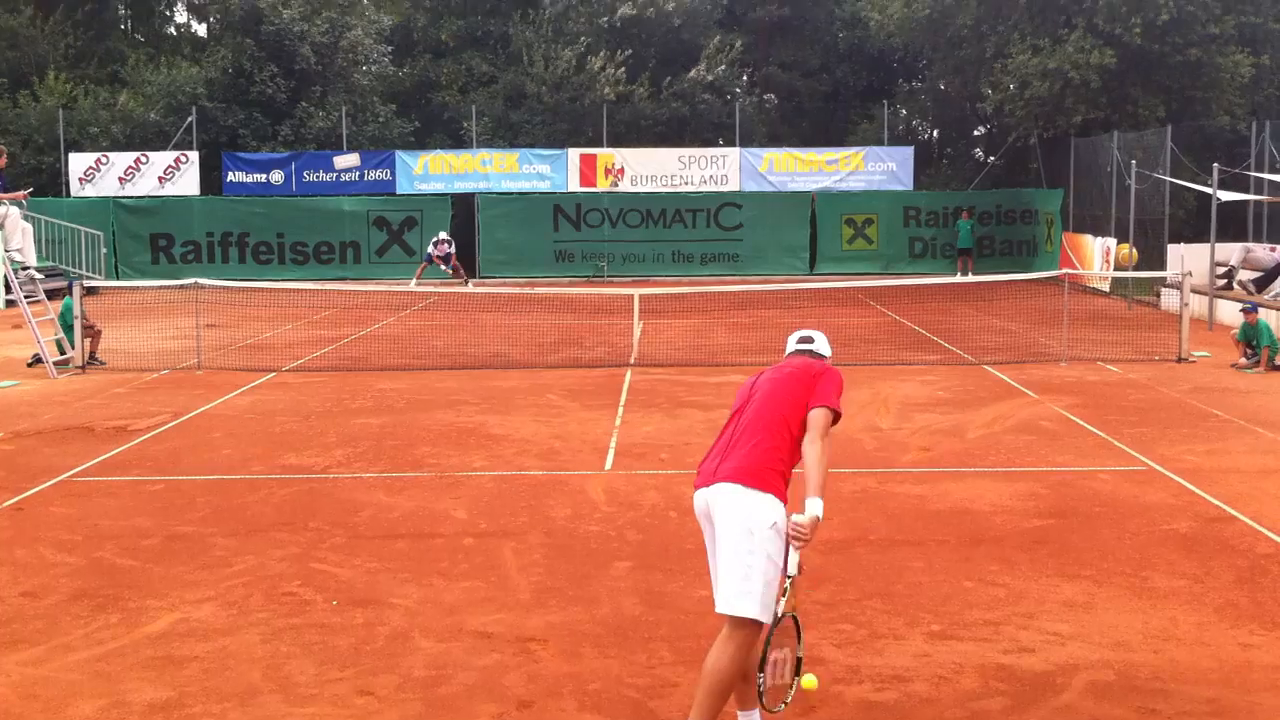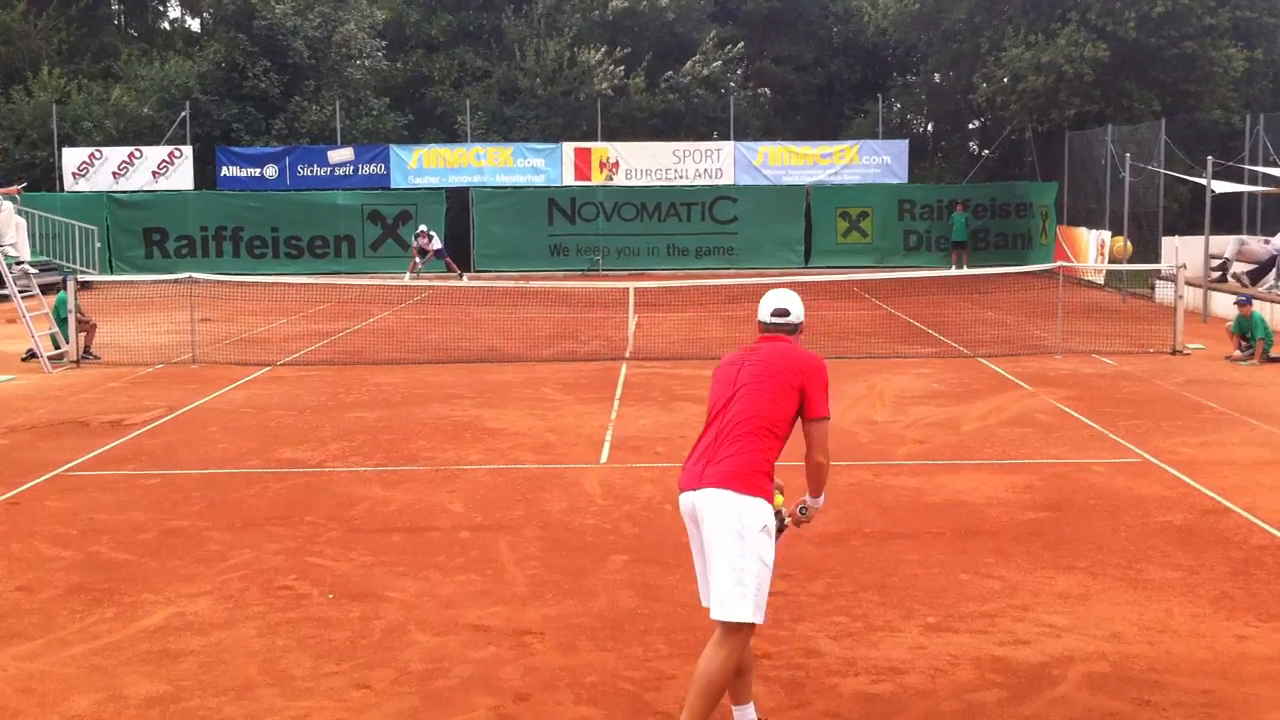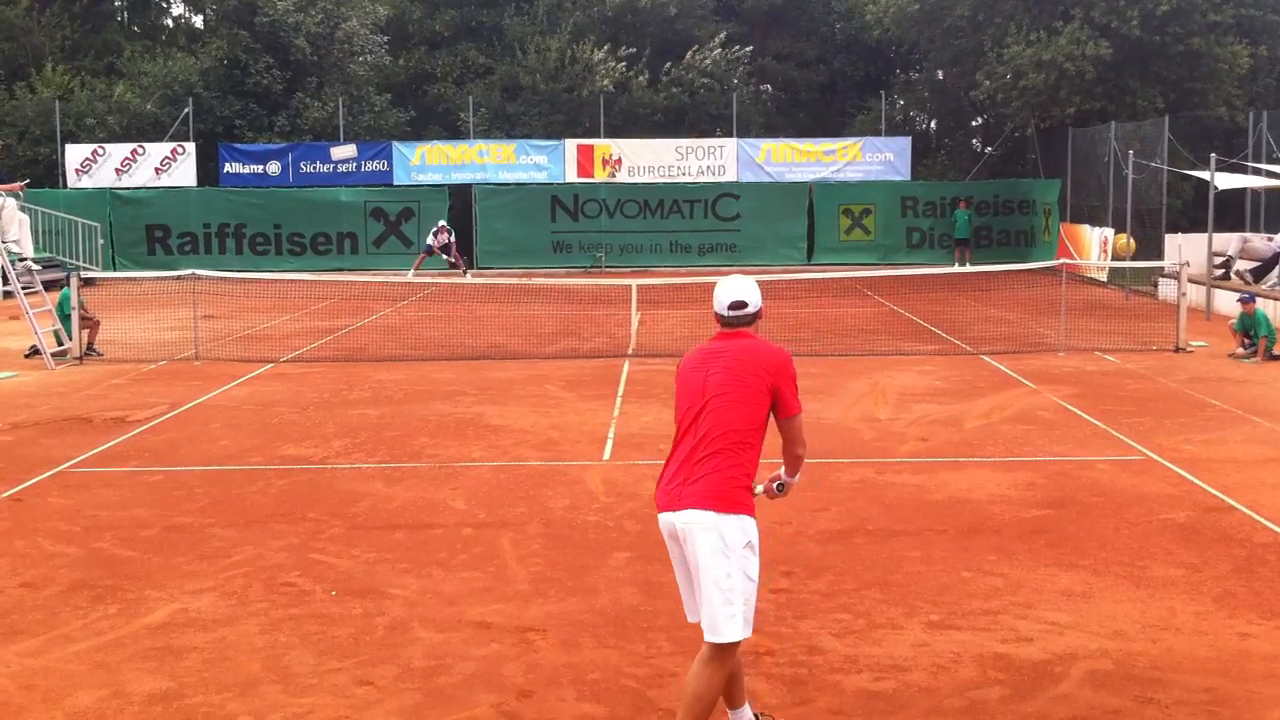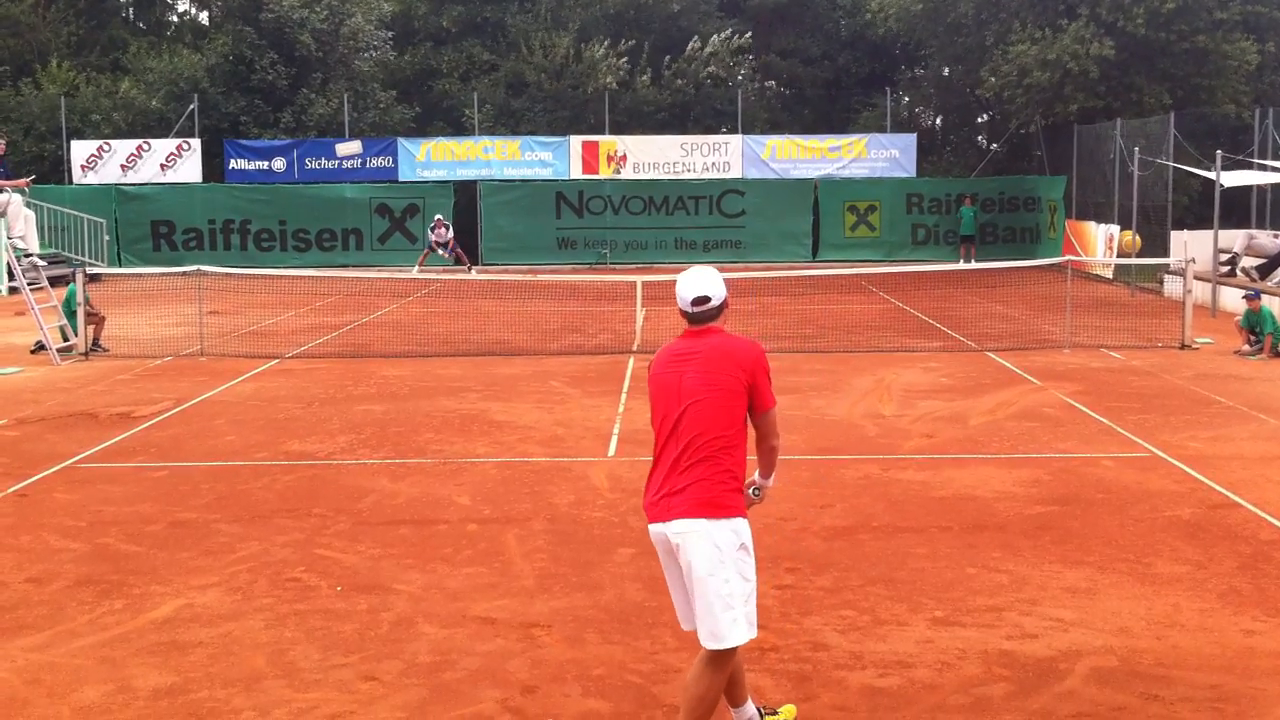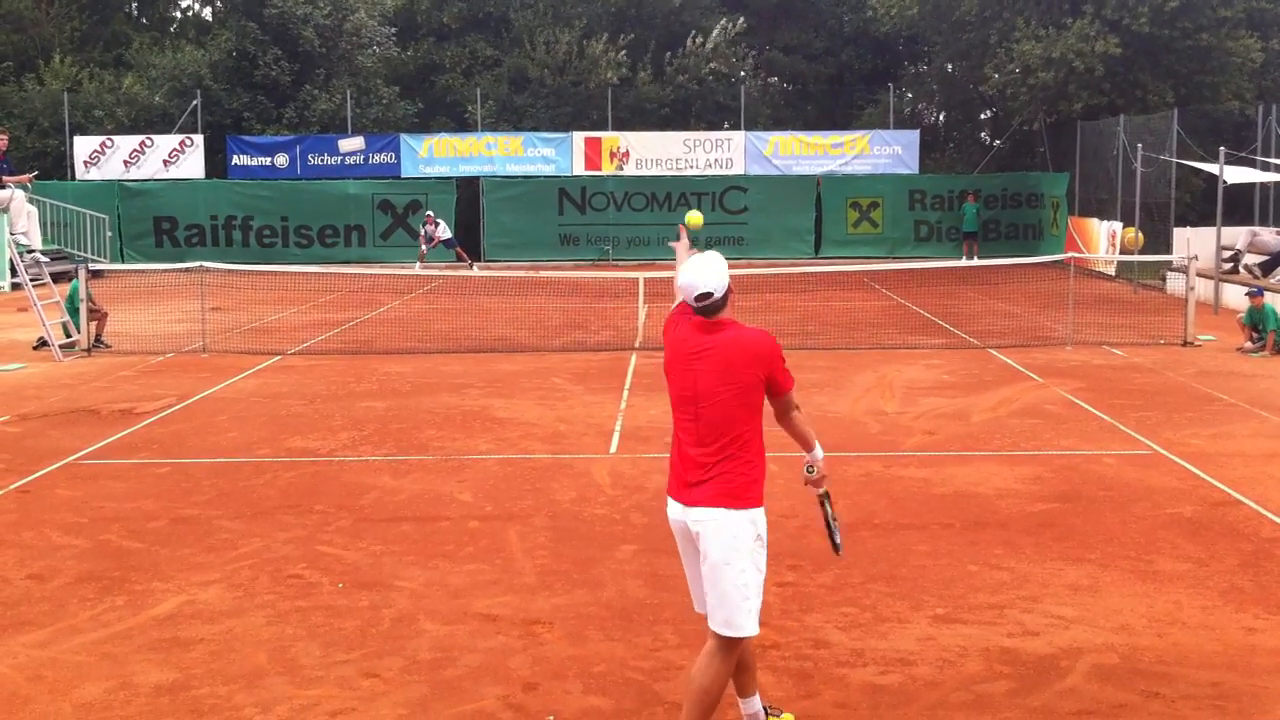
dt=0.4s
person 1, frame 1
left shoulder: (760, 379)
right shoulder: (825, 375)
right elbow: (814, 439)
left wrist: (782, 528)
right wrist: (813, 508)
left hip: (710, 488)
right hip: (748, 493)
left knee: (745, 619)
right knee: (741, 625)
person 1, frame 2
left shoulder: (729, 362)
right shoulder: (808, 364)
right elbow: (817, 455)
right wrist: (813, 502)
left hip: (694, 488)
right hip: (737, 497)
left knee: (735, 619)
right knee: (734, 627)
person 1, frame 3
left shoulder: (690, 360)
right shoulder: (774, 359)
right elbow: (796, 447)
right wrist: (788, 478)
left hip: (671, 505)
right hip: (719, 511)
left knee: (724, 629)
right knee: (722, 640)
person 1, frame 4
left shoulder: (660, 361)
right shoulder: (746, 353)
right elbow: (769, 440)
right wrist: (763, 481)
left hip: (662, 514)
right hip: (710, 517)
left knee: (721, 631)
right knee: (722, 642)
person 1, frame 5
left shoulder: (675, 331)
right shoulder: (759, 346)
left elbow: (683, 286)
right elbow: (788, 411)
left wrist: (683, 247)
right wrist: (815, 453)
left hip: (683, 503)
right hip: (730, 509)
left knee: (736, 622)
right knee: (728, 636)
